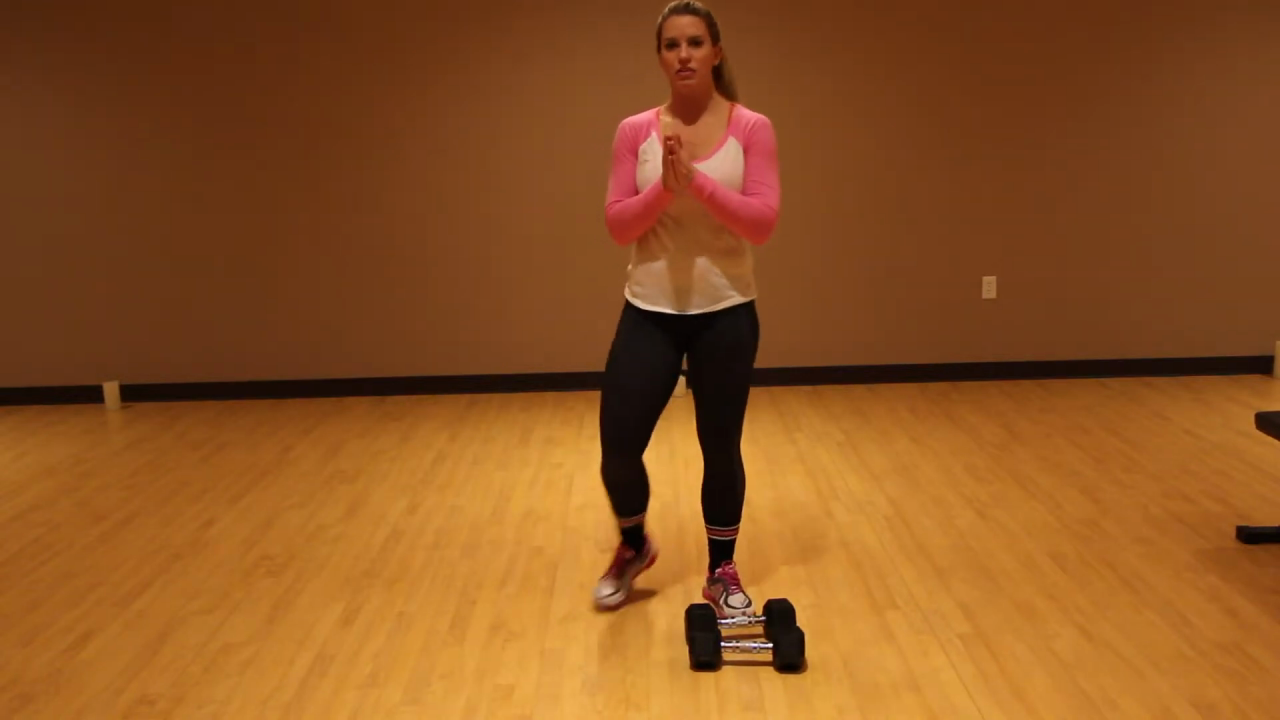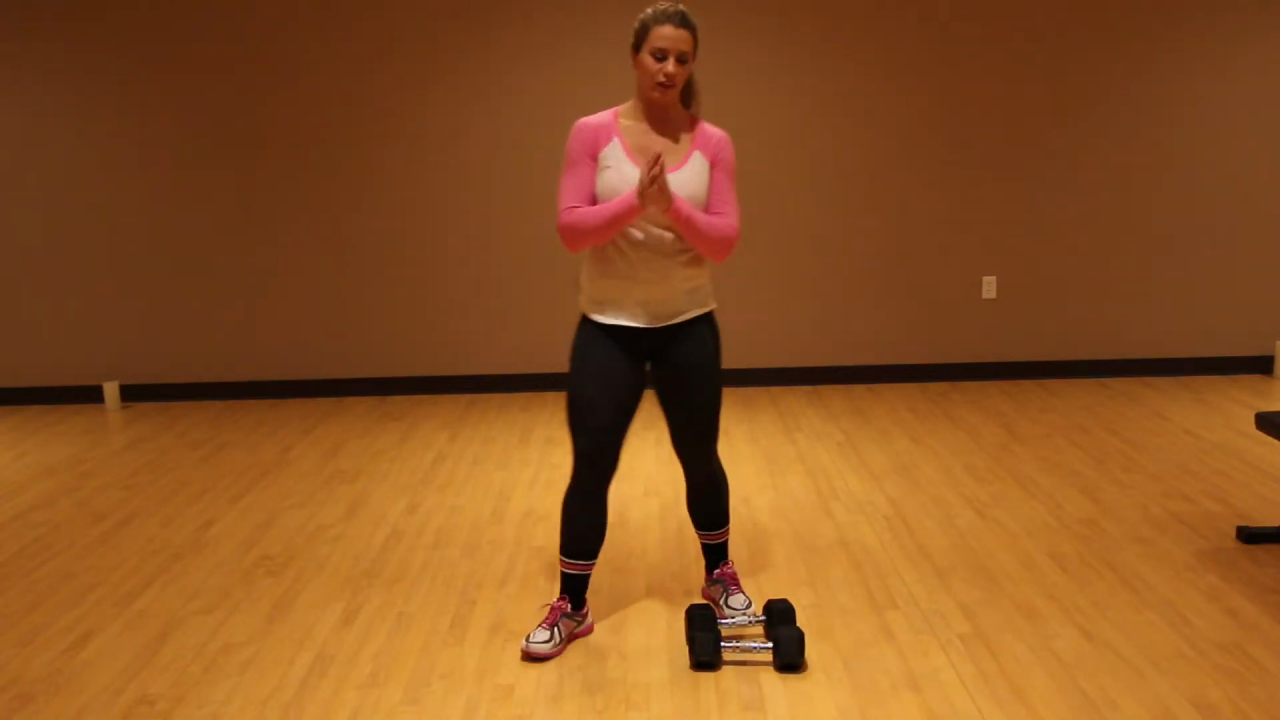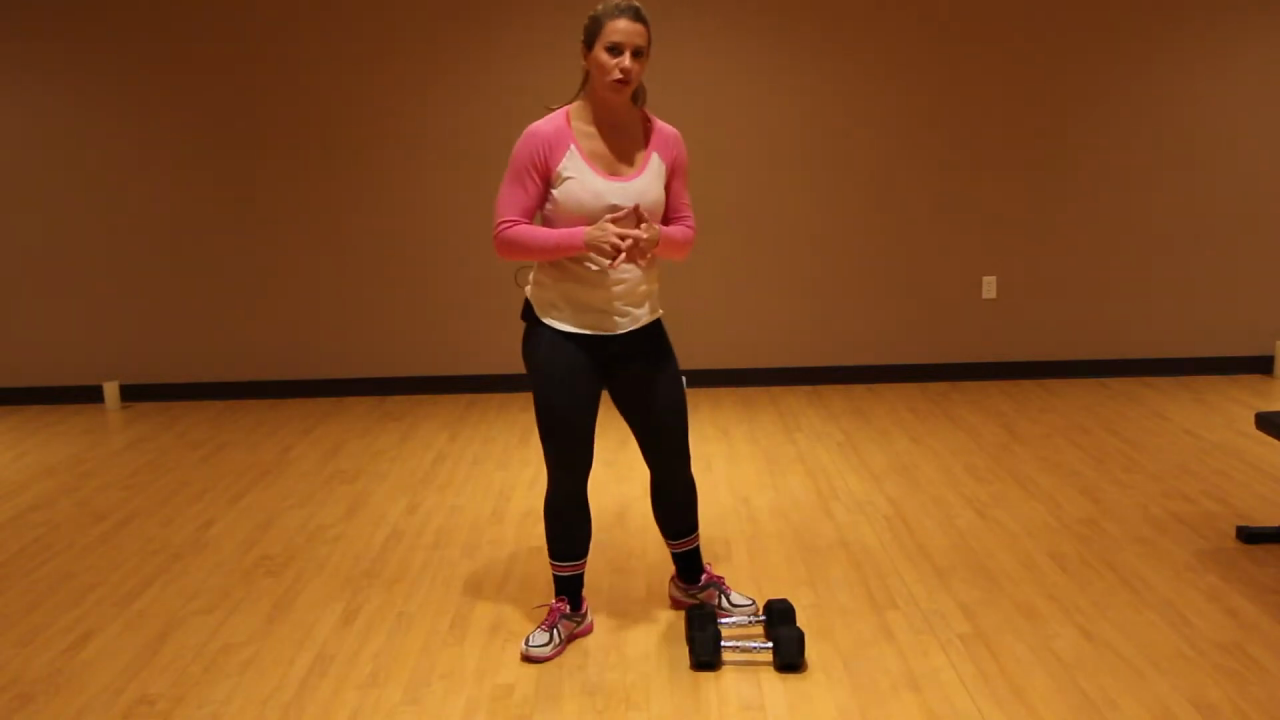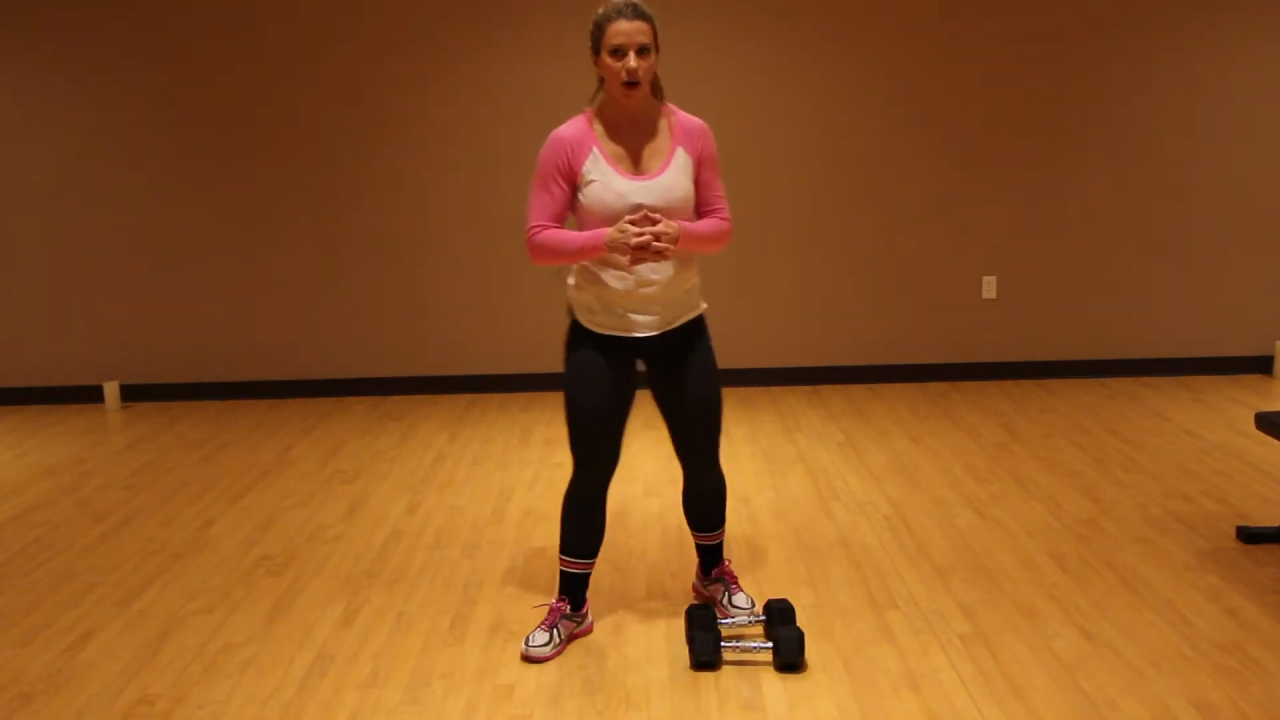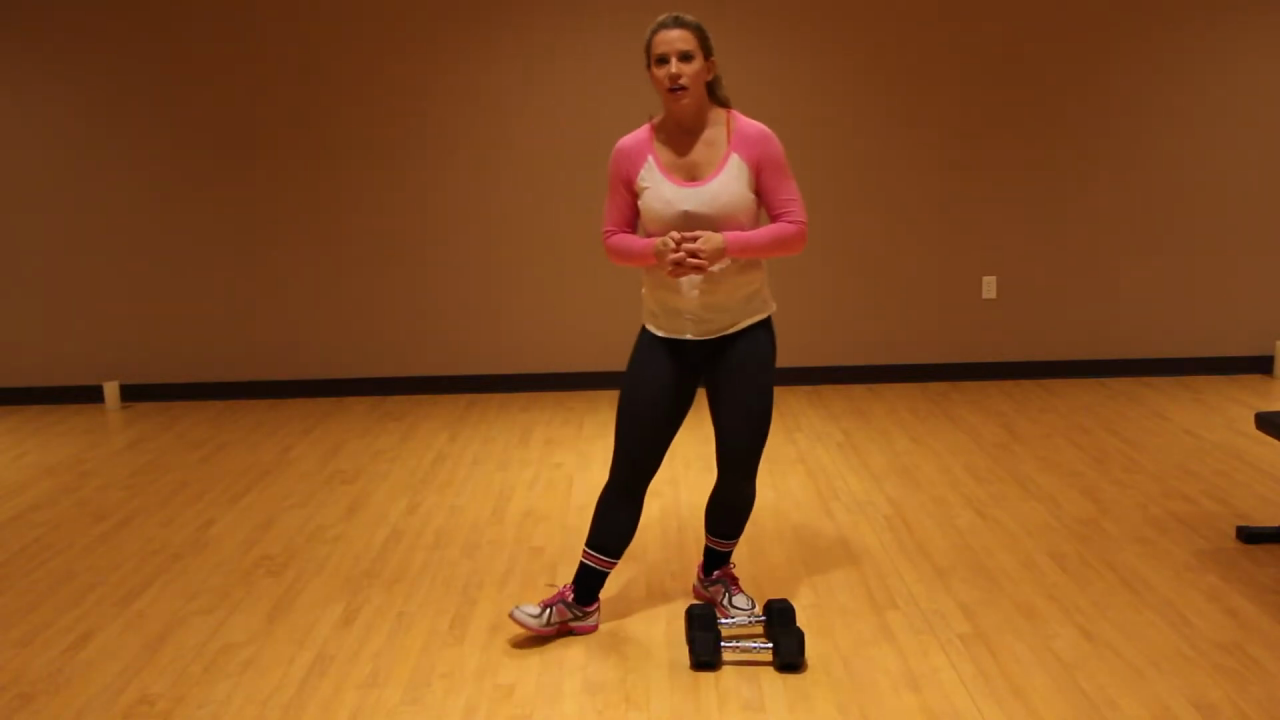
dt=0.4s
person 1, frame 1
left shoulder: (751, 130)
right shoulder: (634, 132)
left elbow: (764, 222)
right elbow: (619, 226)
left wrist: (701, 182)
right wrist: (664, 186)
left hip: (724, 312)
right hip: (648, 312)
left knee: (720, 450)
right knee: (617, 445)
left ankle: (722, 575)
right ankle: (634, 546)
person 1, frame 2
left shoulder: (714, 143)
right shoulder: (592, 132)
left elbow: (725, 241)
right elbow: (568, 228)
left wrist: (673, 206)
right wrist: (633, 201)
left hip: (688, 324)
right hip: (608, 325)
left knee: (701, 458)
right knee: (592, 467)
left ankle: (718, 575)
right ankle: (571, 607)
person 1, frame 3
left shoulder: (665, 141)
right shoulder: (543, 138)
left elbow: (685, 233)
right elbow: (506, 235)
left wrist: (652, 238)
right wrist: (585, 237)
left hip: (639, 328)
right hip: (560, 331)
left knee: (671, 463)
right knee: (568, 473)
left ankle: (691, 578)
right ankle: (569, 608)
person 1, frame 4
left shoulder: (691, 133)
right shoulder: (567, 143)
left elbow: (722, 225)
right elbow: (540, 241)
left wrist: (677, 233)
right wrist: (608, 240)
left hip: (681, 326)
right hip: (599, 333)
left knee: (702, 461)
right knee: (591, 471)
left ankle: (713, 574)
right ankle: (570, 607)
person 1, frame 5
left shoulder: (755, 140)
right shoulder: (631, 152)
left elbow: (795, 230)
right elbow: (614, 240)
left wrist: (725, 244)
right wrist: (657, 249)
left hip: (743, 333)
right hip: (664, 335)
left knee: (739, 469)
right knee: (629, 470)
left ankle: (715, 575)
right ankle: (580, 599)
